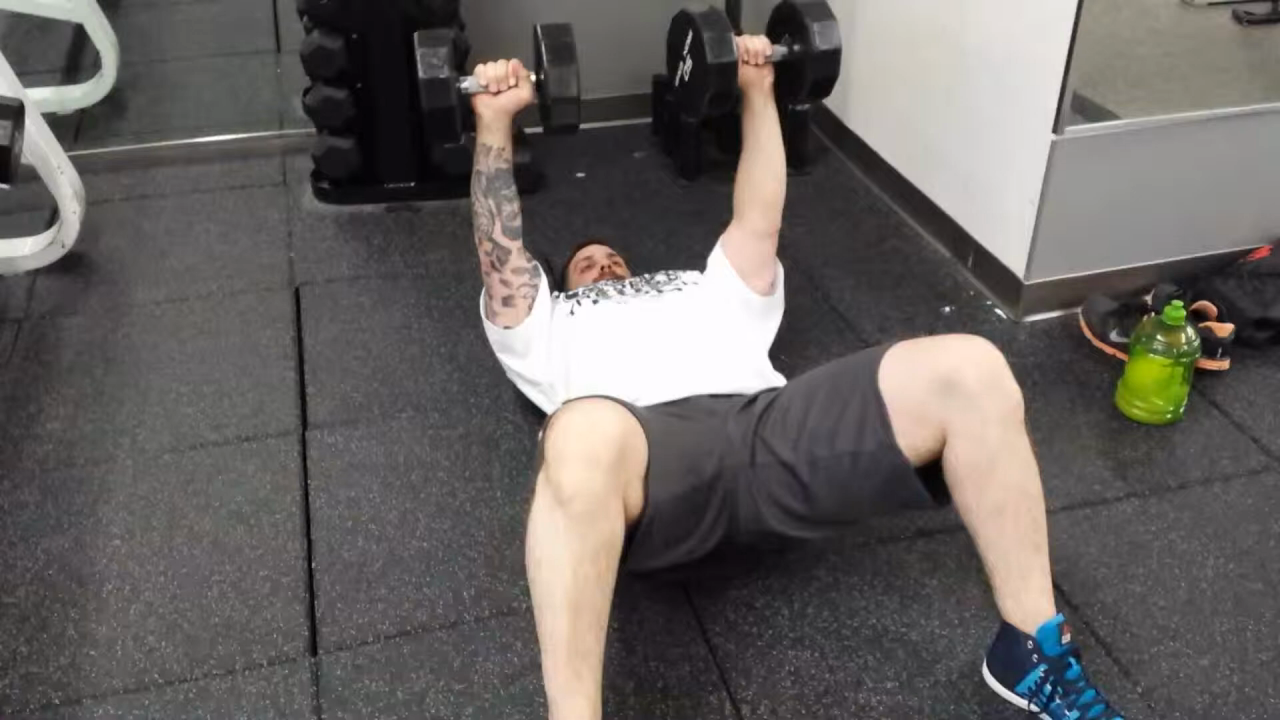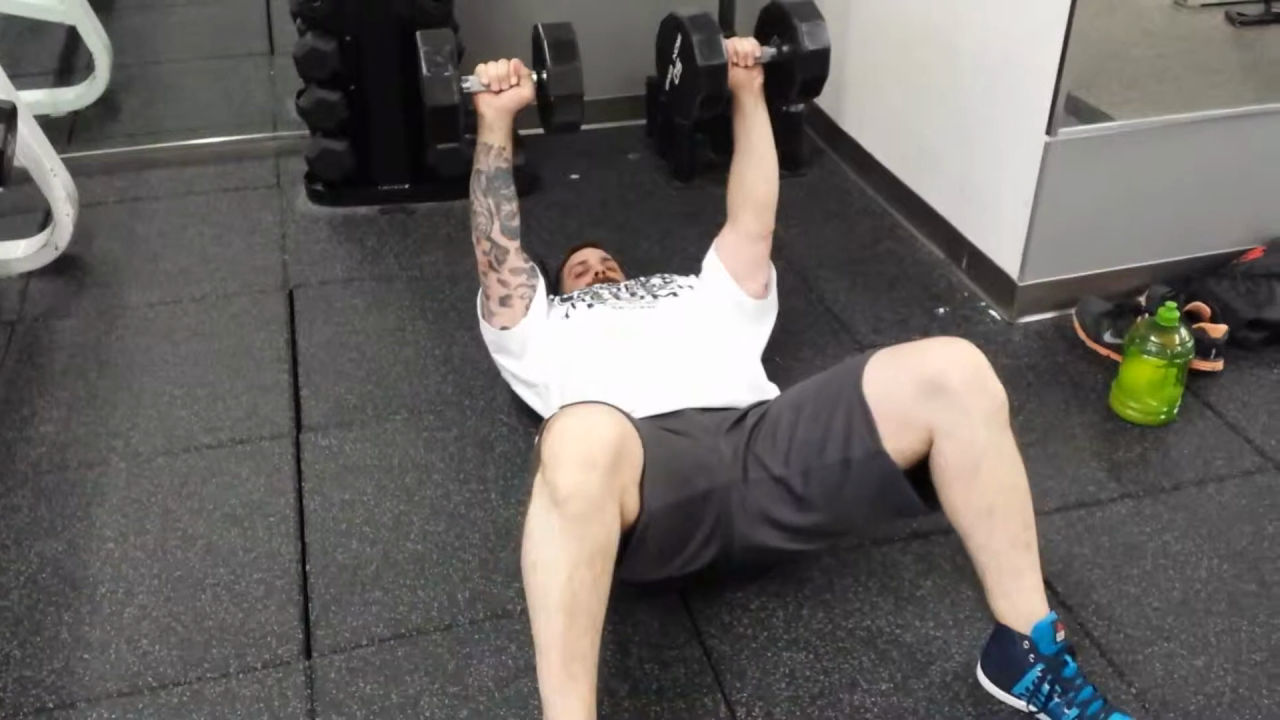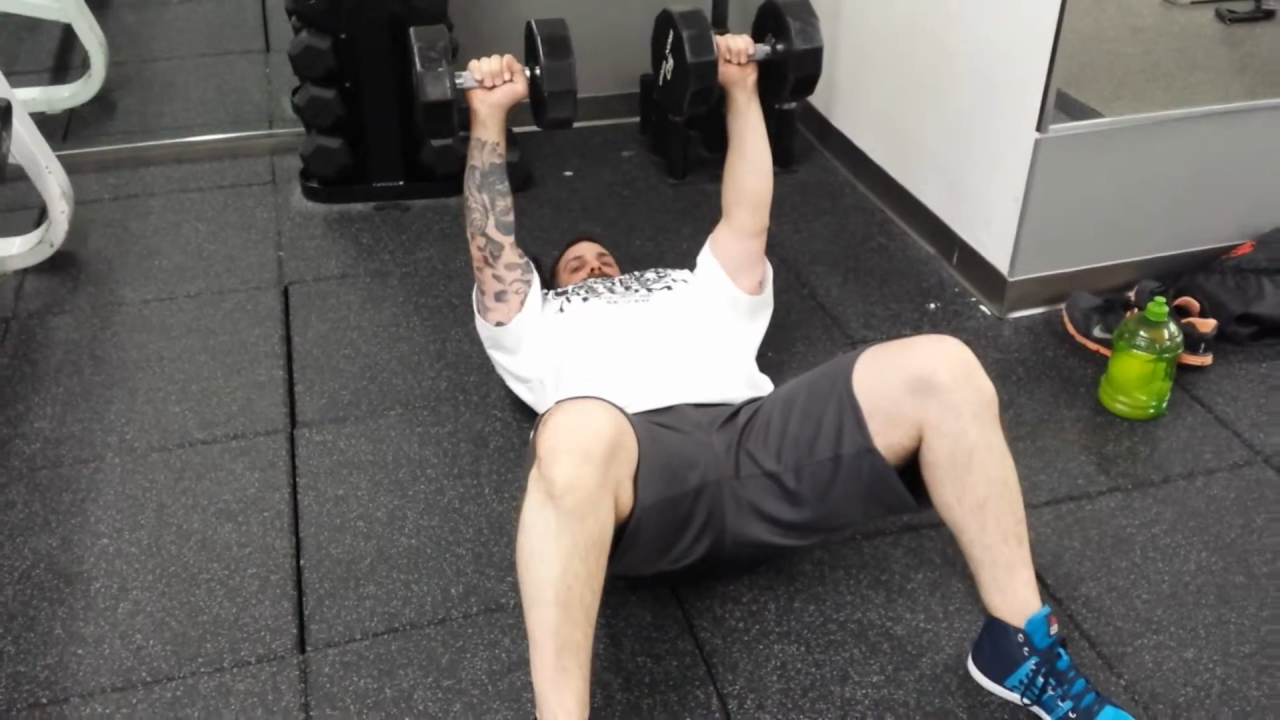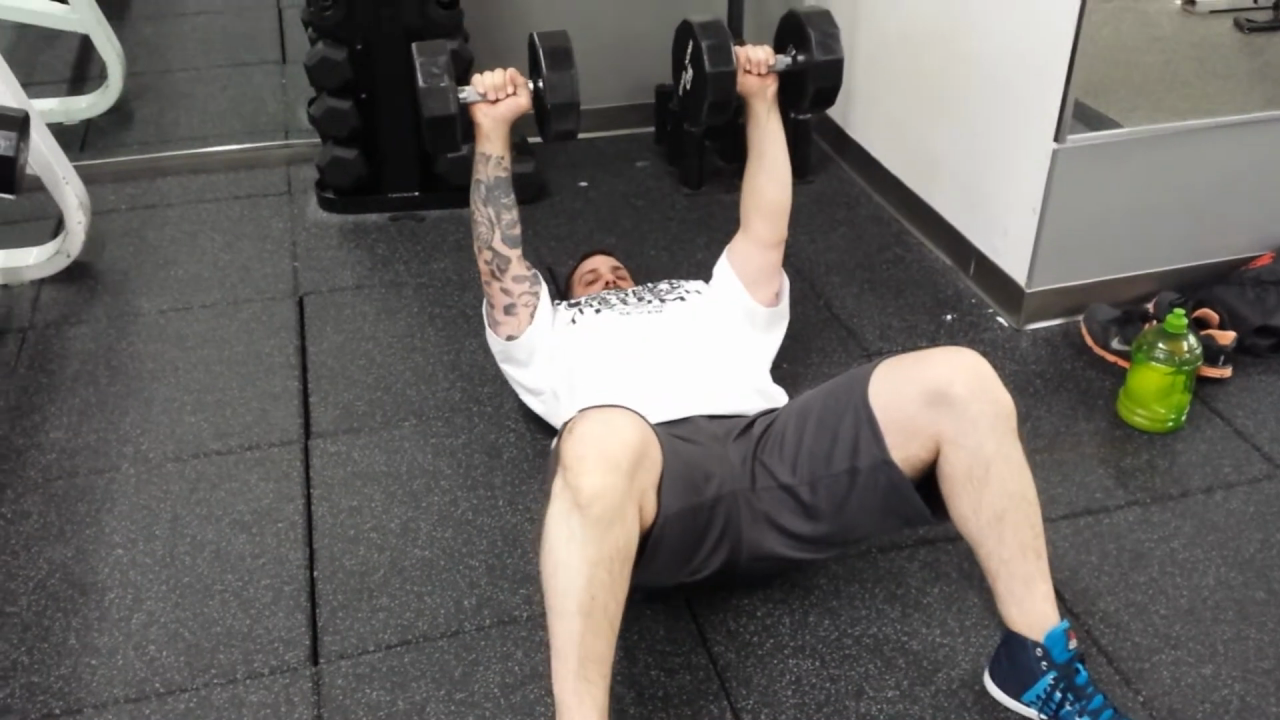
dt=0.4s
person 1, frame 1
left shoulder: (708, 295)
right shoulder: (549, 325)
left elbow: (759, 223)
right elbow: (501, 253)
left wrist: (757, 92)
right wrist: (494, 120)
left hip: (771, 429)
right hip: (648, 449)
left knee: (969, 371)
right knee: (584, 439)
left ankle: (1034, 648)
person 1, frame 2
left shoulder: (703, 298)
right shoulder: (546, 327)
left elbow: (751, 226)
right elbow: (497, 254)
left wrist: (747, 95)
right wrist: (495, 119)
left hip: (765, 442)
right hip: (642, 465)
left knee: (952, 372)
right knee: (582, 441)
left ankle: (1028, 648)
person 1, frame 3
left shoulder: (695, 291)
right shoulder: (542, 321)
left elbow: (747, 222)
right elbow: (491, 249)
left wrist: (741, 91)
right wrist: (488, 115)
left hip: (756, 438)
right hip: (637, 457)
left knee: (941, 369)
right knee: (576, 435)
left ankle: (1020, 639)
person 1, frame 4
left shoulder: (710, 303)
right shoulder: (554, 335)
left elbow: (765, 234)
right elbow: (500, 264)
left wrist: (760, 103)
right wrist: (493, 130)
left hip: (772, 450)
right hip: (649, 471)
left knee: (959, 383)
right knee: (601, 445)
left ankle: (1038, 654)
